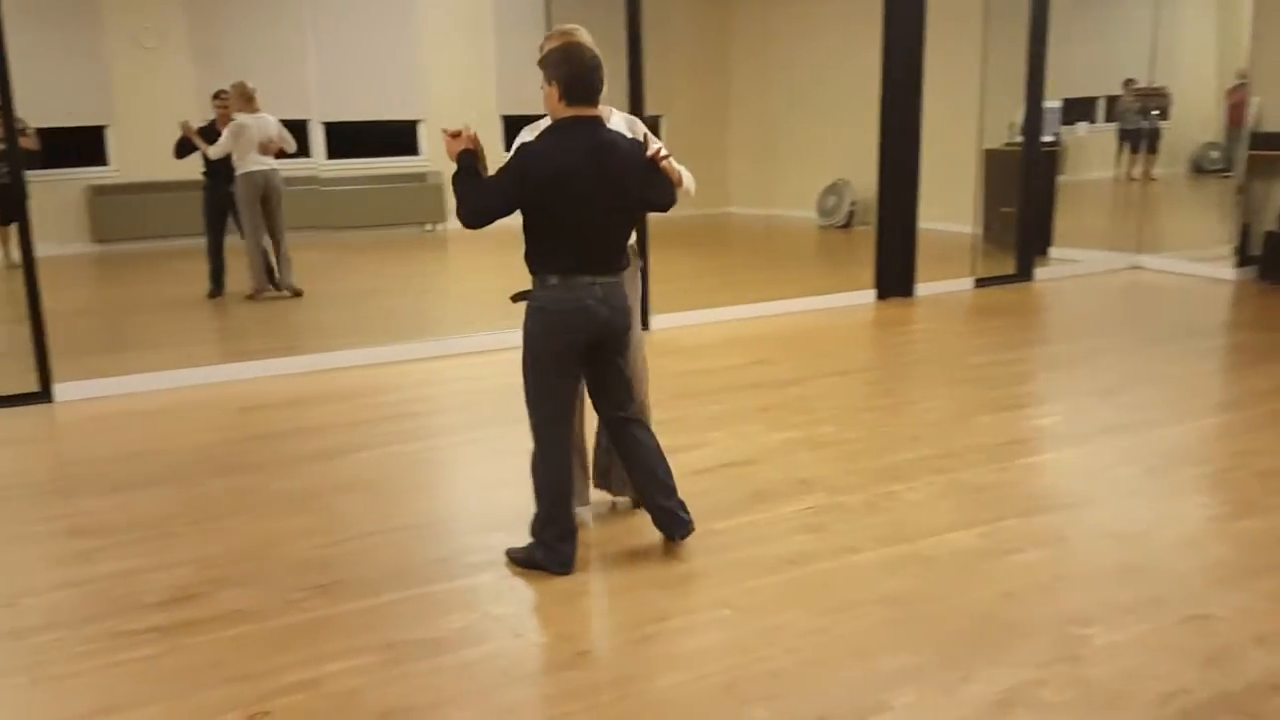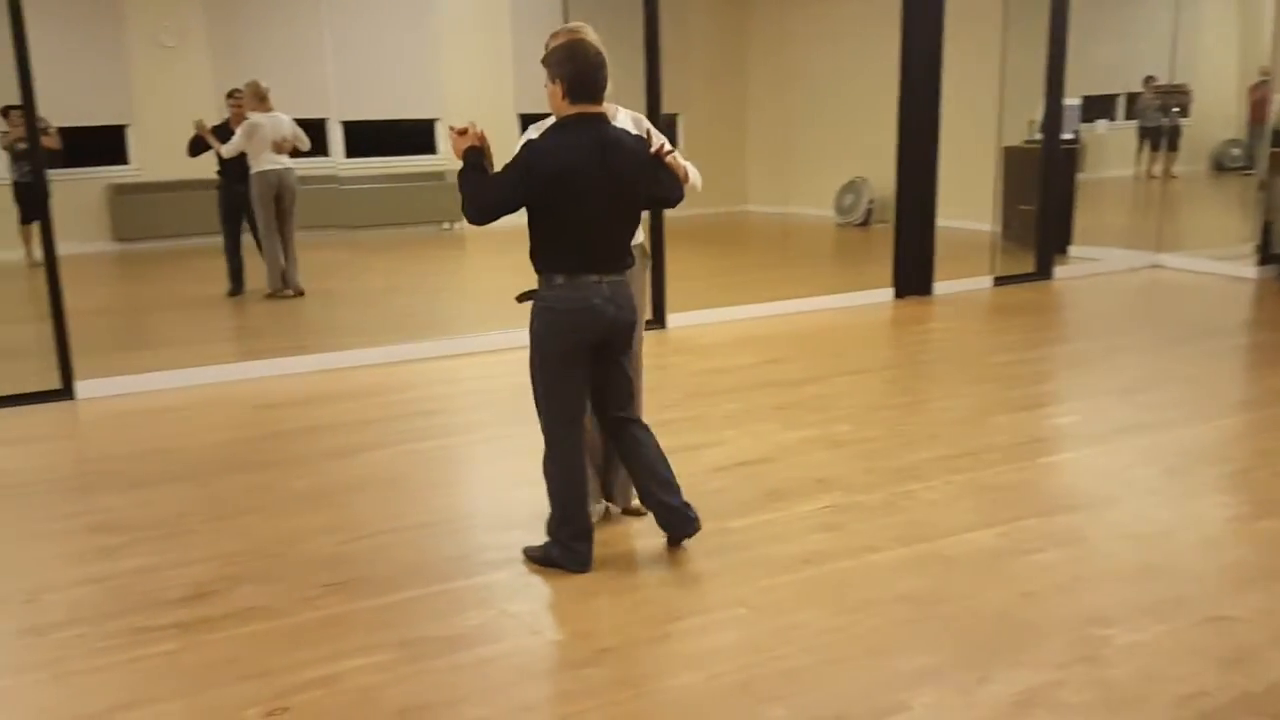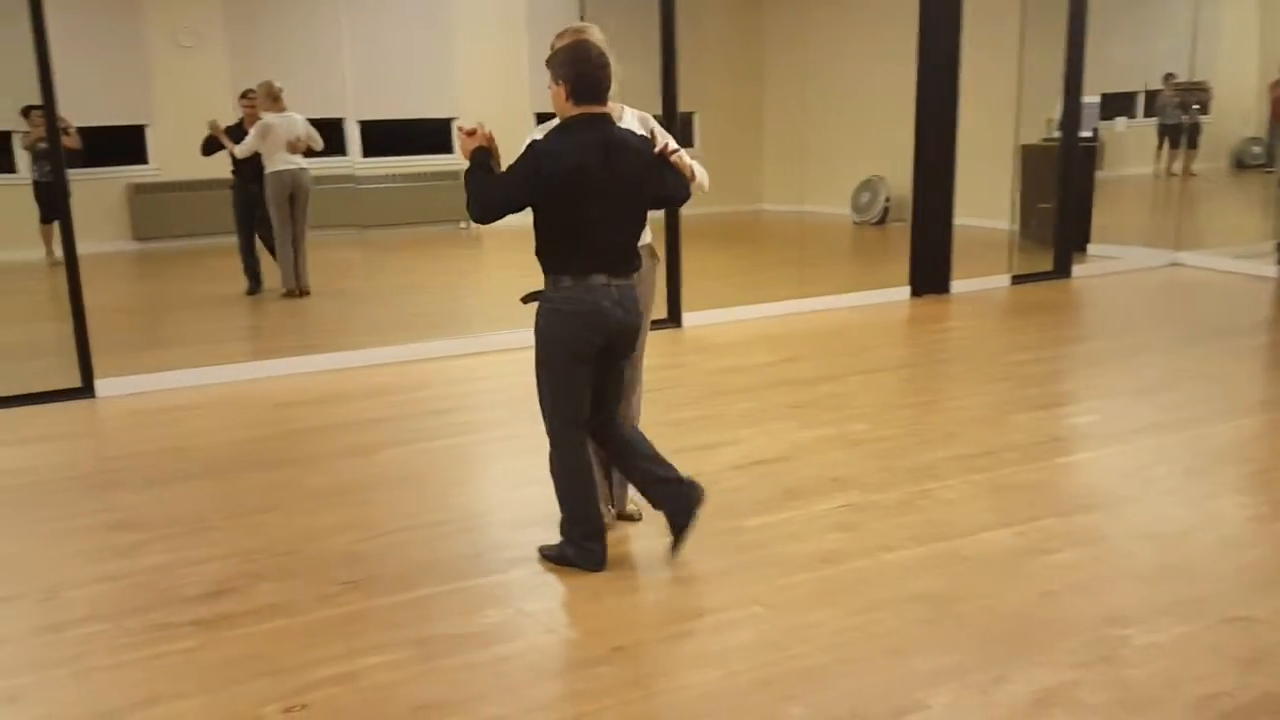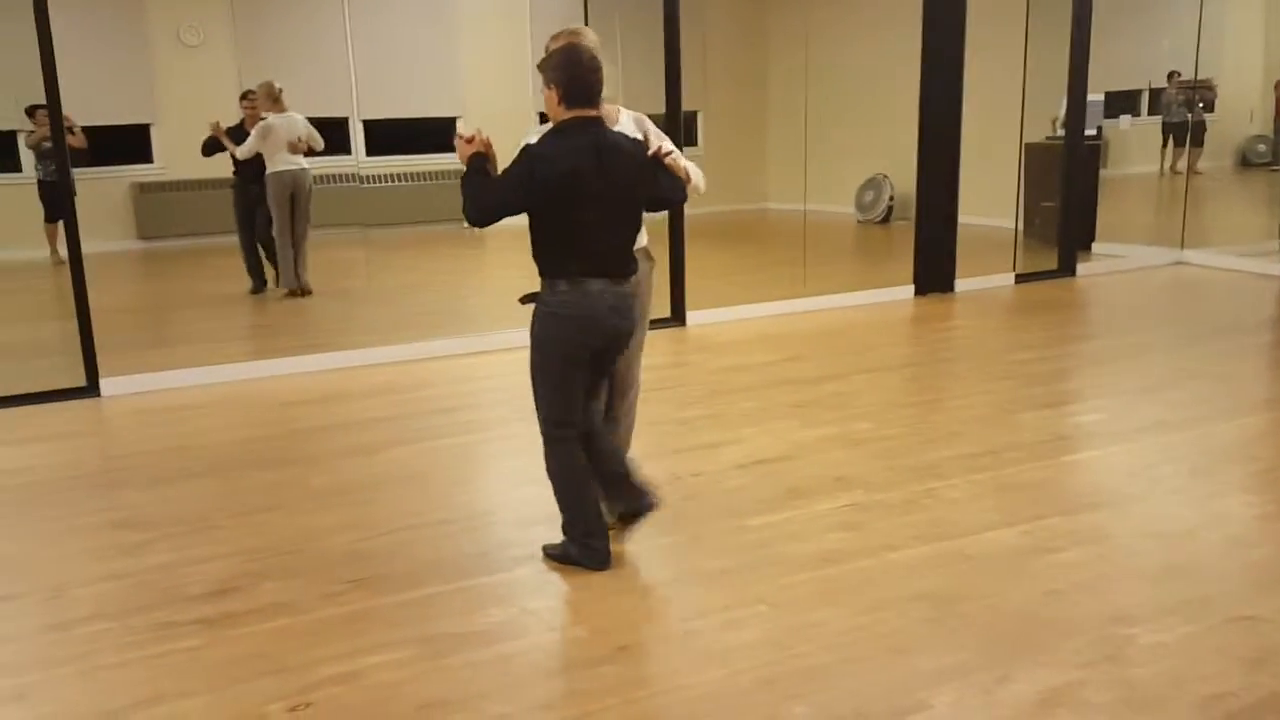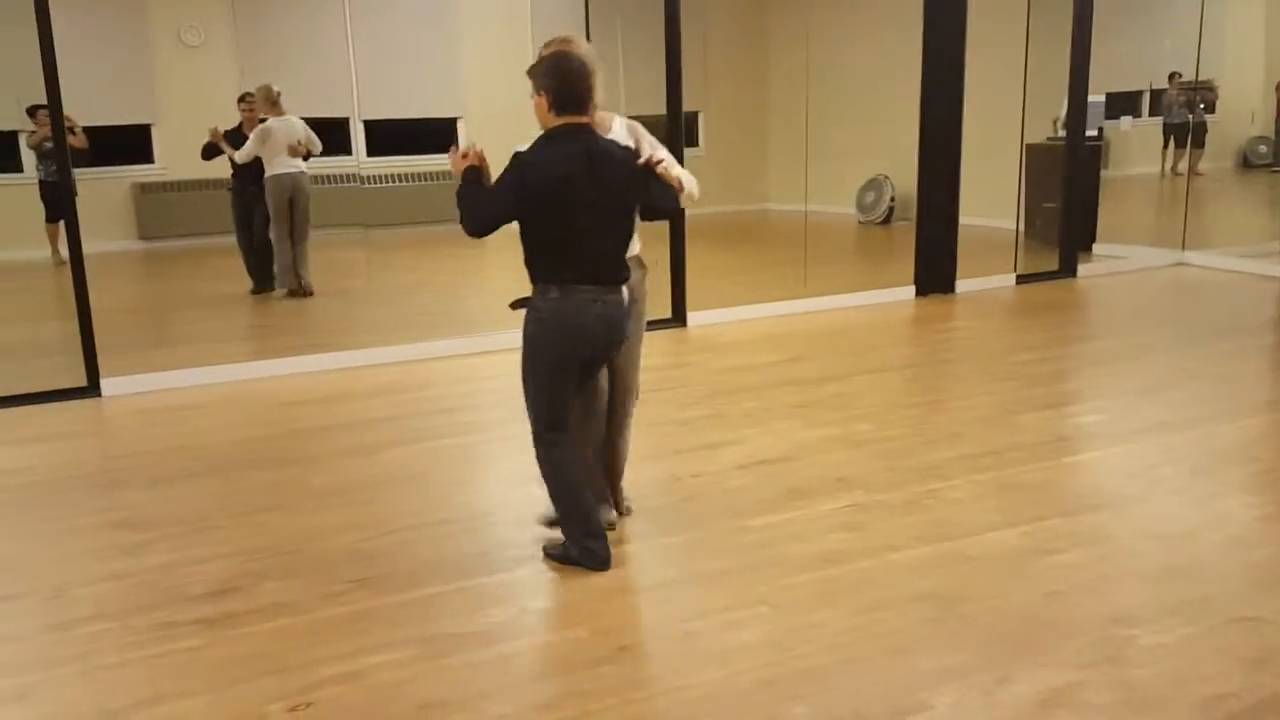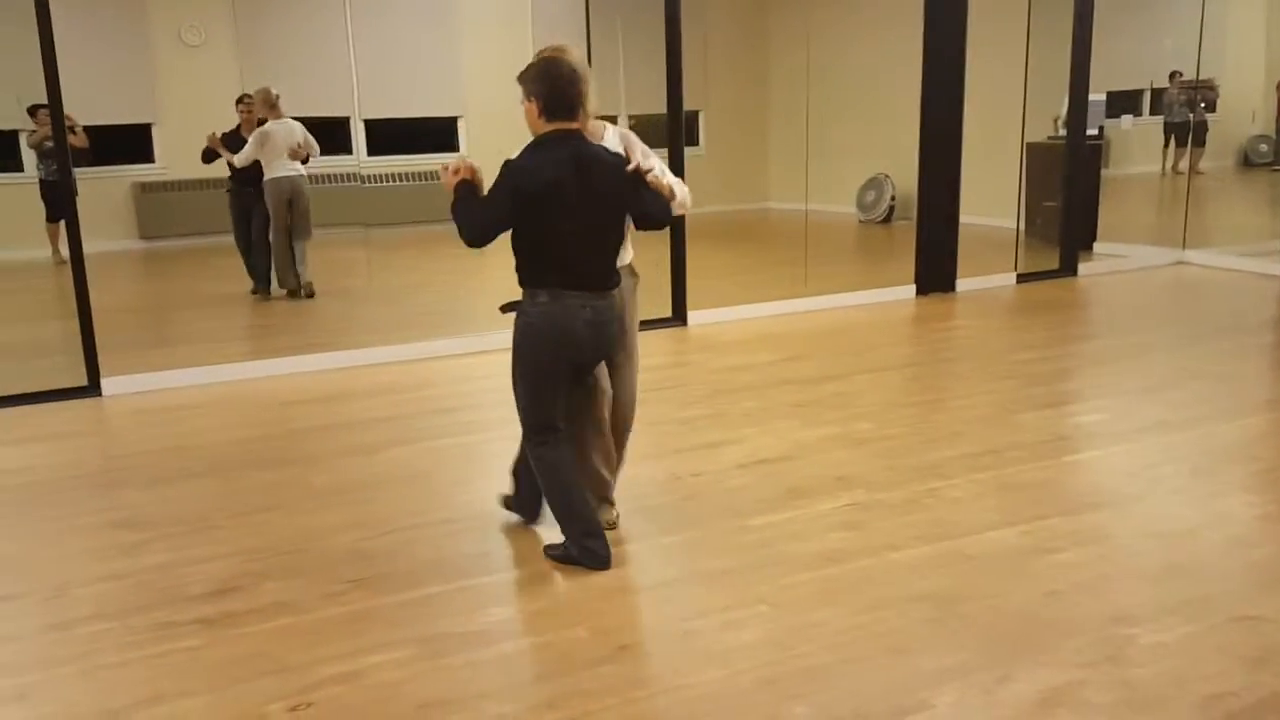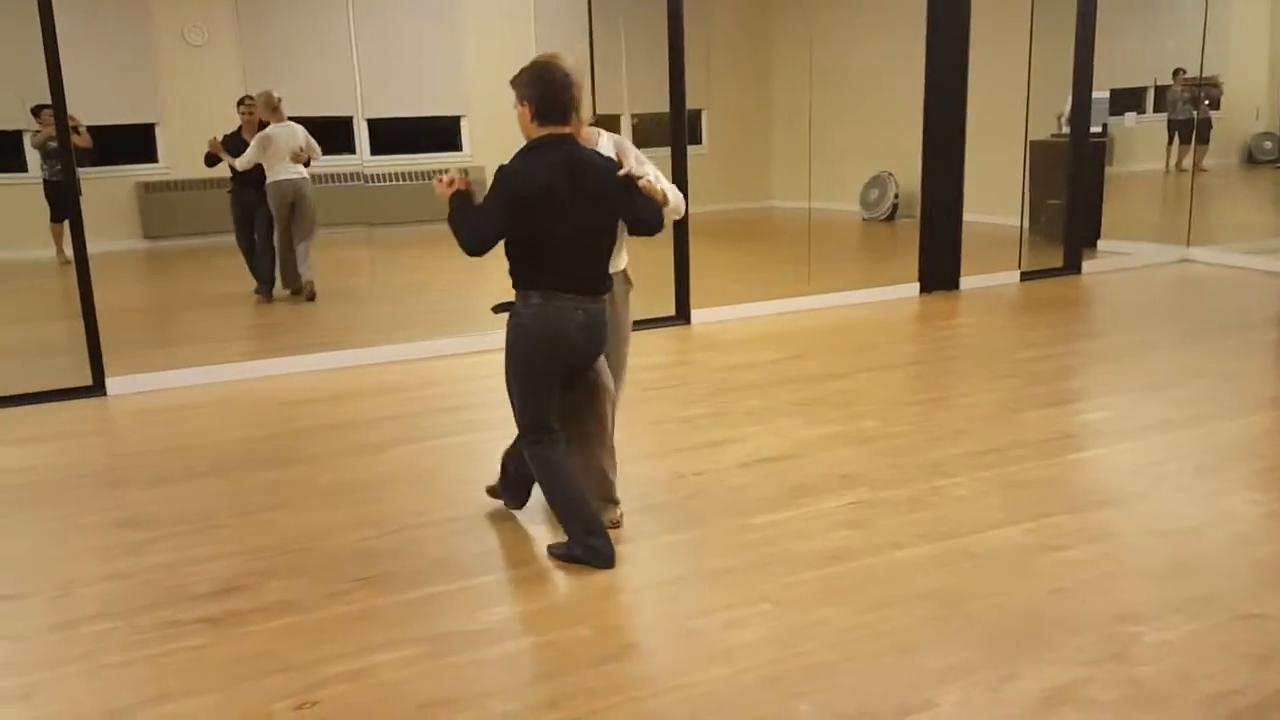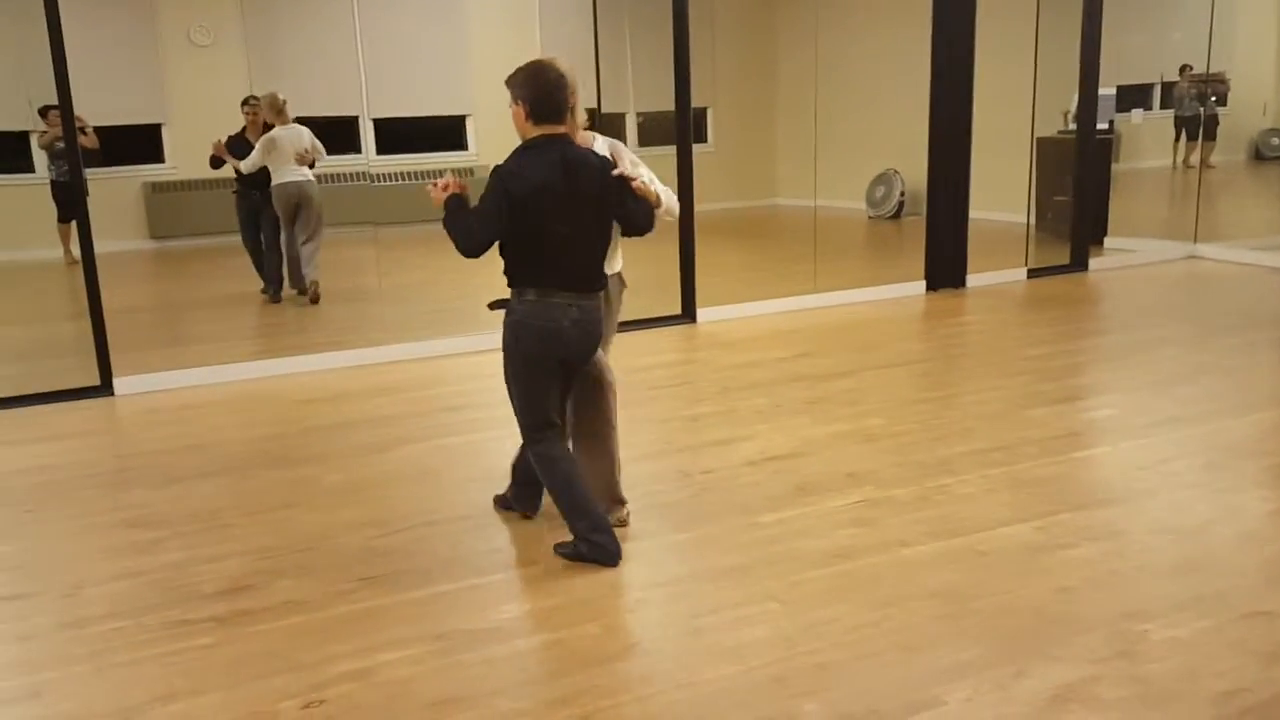
dt=0.1s
person 1, frame 1
left shoulder: (537, 156)
right shoulder: (628, 153)
left elbow: (475, 212)
right elbow: (662, 197)
left wrist: (466, 160)
right wrist: (655, 164)
left hip: (556, 301)
right hip: (611, 297)
left knee: (552, 430)
right knee: (624, 415)
left ankle: (554, 547)
right ankle: (672, 517)
person 1, frame 2
left shoulder: (542, 154)
right shoulder: (632, 149)
left elbow: (480, 209)
right elbow: (669, 193)
left wrist: (472, 158)
right wrist: (663, 160)
left hip: (563, 300)
right hip: (618, 296)
left knee: (562, 428)
right knee: (620, 417)
left ankle: (570, 546)
right ankle: (675, 513)
person 1, frame 3
left shoulder: (547, 155)
right shoulder: (637, 149)
left elbow: (485, 207)
right elbow: (676, 193)
left wrist: (479, 158)
right wrist: (668, 160)
left hip: (569, 302)
right hip: (624, 297)
left knee: (566, 429)
right knee: (605, 418)
left ankle: (584, 544)
right ankle: (674, 494)
person 1, frame 4
left shoulder: (541, 158)
right shoulder: (630, 152)
left elbow: (482, 211)
right elbow: (673, 196)
left wrist: (477, 163)
right wrist: (659, 160)
left hip: (566, 304)
right hip: (619, 300)
left knee: (560, 427)
right knee: (580, 414)
left ankle: (588, 542)
right ankle: (628, 494)
person 1, frame 5
left shoulder: (533, 165)
right shoulder: (621, 160)
left elbow: (478, 221)
right elbow: (666, 205)
left wrist: (470, 175)
right wrist: (651, 169)
left hip: (557, 311)
right hip: (610, 307)
left knee: (552, 432)
right knee: (562, 415)
left ankle: (587, 543)
right ankle: (577, 512)
person 1, frame 6
left shoulder: (524, 171)
right shoulder: (612, 165)
left elbow: (478, 232)
right elbow: (657, 216)
left wrist: (464, 189)
right wrist: (645, 179)
left hip: (547, 315)
right hip: (601, 313)
left knee: (544, 432)
right knee: (551, 414)
left ankle: (587, 542)
right ankle: (527, 497)
person 1, frame 7
left shoulder: (518, 176)
right shoulder: (604, 170)
left elbow: (475, 240)
right elbow: (650, 222)
left wrist: (458, 199)
right wrist: (637, 185)
left hip: (540, 317)
right hip: (594, 315)
left knee: (541, 431)
right knee: (545, 413)
left ankle: (590, 541)
right ankle: (514, 487)
person 1, frame 8
left shoulder: (513, 175)
right shoulder: (599, 168)
left elbow: (473, 243)
right elbow: (640, 224)
left wrist: (453, 203)
right wrist: (634, 189)
left hip: (535, 314)
right hip: (588, 312)
left knee: (542, 428)
right knee: (547, 411)
left ankle: (596, 537)
right ankle: (524, 493)
person 2, frame 1
left shoulder: (626, 127)
right shoulder: (537, 137)
left elbow: (684, 186)
left wrist: (668, 170)
left knee: (626, 372)
left ankle: (622, 476)
right ankle: (569, 490)
person 2, frame 2
left shoulder: (632, 125)
right shoulder: (542, 138)
left elbow: (692, 183)
left wrist: (675, 166)
left hip: (626, 261)
left knee: (625, 375)
left ankle: (618, 484)
right ankle: (585, 492)
person 2, frame 3
left shoulder: (638, 124)
right shoulder: (550, 138)
left elbow: (699, 182)
left wrist: (680, 165)
left hip: (634, 262)
left knee: (625, 379)
left ankle: (617, 488)
right ankle: (596, 495)
person 2, frame 4
left shoulder: (635, 125)
right shoulder: (548, 140)
left elbow: (695, 184)
left wrist: (678, 168)
left hip: (631, 266)
left knee: (624, 378)
person 2, frame 5
left shoulder: (628, 133)
left elbow: (687, 193)
left wrist: (671, 177)
left hip: (624, 272)
left knee: (624, 387)
right knee: (588, 386)
left ankle: (608, 487)
right ankle: (591, 498)
person 2, frame 6
left shoulder: (621, 143)
left elbow: (680, 200)
left wrist: (661, 184)
left hip: (616, 280)
left knee: (622, 393)
right knee: (590, 389)
left ankle: (598, 481)
right ankle: (595, 496)
person 2, frame 7
left shoulder: (615, 150)
left elbow: (676, 205)
left wrist: (654, 190)
left hip: (610, 285)
left knee: (604, 393)
right knee: (594, 390)
right ankle: (598, 496)
person 2, frame 8
left shoulder: (610, 152)
left elbow: (669, 208)
left wrist: (646, 192)
left hip: (604, 285)
left knee: (581, 380)
right knee: (595, 384)
right ankle: (604, 497)
person 3, frame 1
left shoulder: (237, 126)
right shoulder: (271, 121)
left elbow: (213, 154)
right elbow: (291, 147)
left wrist: (193, 136)
left hip: (248, 178)
right hip: (272, 175)
left knee: (253, 233)
right knee: (277, 231)
left ankle: (260, 286)
right ankle: (288, 281)
person 3, frame 2
left shoulder: (250, 125)
right shoulder: (285, 120)
left elbow: (226, 152)
right elbow: (305, 145)
left wrist: (207, 135)
left hip: (262, 177)
right hip: (287, 174)
left knee: (269, 232)
right knee: (287, 231)
left ankle: (277, 285)
right ankle: (293, 283)
person 3, frame 3
left shoulder: (263, 125)
right shoulder: (299, 120)
left elbow: (240, 152)
right elbow: (319, 145)
left wrist: (221, 135)
left hip: (277, 176)
right hip: (300, 174)
left knee: (283, 232)
right knee: (299, 231)
left ankle: (291, 284)
right ankle: (302, 282)
person 3, frame 4
left shoulder: (264, 126)
right shoulder: (300, 120)
left elbow: (241, 154)
right elbow: (319, 145)
left wrist: (222, 137)
left hip: (277, 177)
right hip: (301, 174)
left knee: (283, 232)
right knee: (300, 231)
left ankle: (292, 284)
right ankle: (302, 281)
person 3, frame 5
left shoulder: (263, 130)
right shoulder: (298, 123)
left elbow: (240, 158)
right elbow: (318, 148)
left wrist: (220, 142)
left hip: (276, 180)
right hip: (300, 177)
left knee: (281, 234)
right knee: (300, 233)
left ankle: (292, 284)
right ankle: (304, 281)
person 3, frame 6
left shoulder: (262, 133)
right shoulder: (297, 126)
left elbow: (239, 161)
right elbow: (315, 151)
left wrist: (219, 147)
left hip: (275, 184)
right hip: (299, 181)
left knee: (280, 236)
right knee: (299, 234)
left ankle: (292, 284)
right ankle: (304, 279)
person 3, frame 7
left shoulder: (264, 137)
right shoulder: (299, 129)
left elbow: (241, 165)
right elbow: (317, 154)
left wrist: (220, 152)
left hip: (277, 187)
right hip: (301, 183)
left knee: (284, 238)
right knee: (302, 236)
left ankle: (295, 284)
right ankle: (306, 278)
person 3, frame 8
left shoulder: (269, 139)
right shoulder: (304, 132)
left elbow: (246, 168)
right elbow: (321, 155)
left wrist: (225, 155)
left hip: (282, 189)
right hip: (307, 186)
left knee: (292, 239)
right knee: (308, 238)
left ankle: (301, 283)
right ankle: (311, 281)
person 4, frame 1
right shoulder: (205, 132)
right elbow: (179, 153)
right wrist: (185, 136)
right hip: (214, 190)
right knee: (214, 239)
left ankle: (269, 276)
right ankle: (216, 283)
person 4, frame 2
right shoulder: (219, 131)
right elbow: (193, 152)
right wrist: (199, 135)
left hip: (252, 188)
right hip: (229, 189)
left knee: (261, 234)
right knee: (231, 238)
right ankle: (236, 282)
person 4, frame 3
right shoulder: (232, 132)
right elbow: (206, 151)
right wrist: (213, 135)
left hip: (265, 188)
right hip: (243, 189)
left knee: (267, 234)
right knee: (245, 238)
right ankle: (254, 281)
person 4, frame 4
right shoulder: (233, 133)
right elbow: (207, 151)
right wrist: (213, 136)
left hip: (266, 188)
right hip: (243, 189)
left knee: (263, 233)
right knee: (247, 238)
left ankle: (281, 269)
right ankle: (258, 280)
person 4, frame 5
right shoulder: (231, 136)
right elbow: (207, 155)
right wrist: (212, 142)
left hip: (264, 191)
right hip: (241, 192)
left knee: (260, 235)
right knee: (245, 240)
left ankle: (269, 277)
right ankle: (258, 280)
person 4, frame 6
right shoulder: (229, 137)
right elbow: (206, 159)
left wrist: (302, 155)
right wrist: (212, 147)
left hip: (262, 192)
right hip: (239, 194)
left knee: (259, 237)
right knee: (243, 241)
left ankle: (264, 284)
right ankle: (258, 280)
person 4, frame 7
right shoulder: (231, 139)
right elbow: (210, 162)
right wrist: (213, 151)
left hip: (265, 195)
right hip: (241, 195)
left knee: (263, 240)
right knee: (245, 242)
left ankle: (267, 286)
right ankle: (262, 281)
person 4, frame 8
right shoulder: (235, 141)
right elbow: (215, 165)
right wrist: (217, 154)
left hip: (270, 196)
right hip: (245, 197)
left knee: (271, 242)
right knee: (251, 243)
left ankle: (273, 286)
right ankle: (267, 280)
